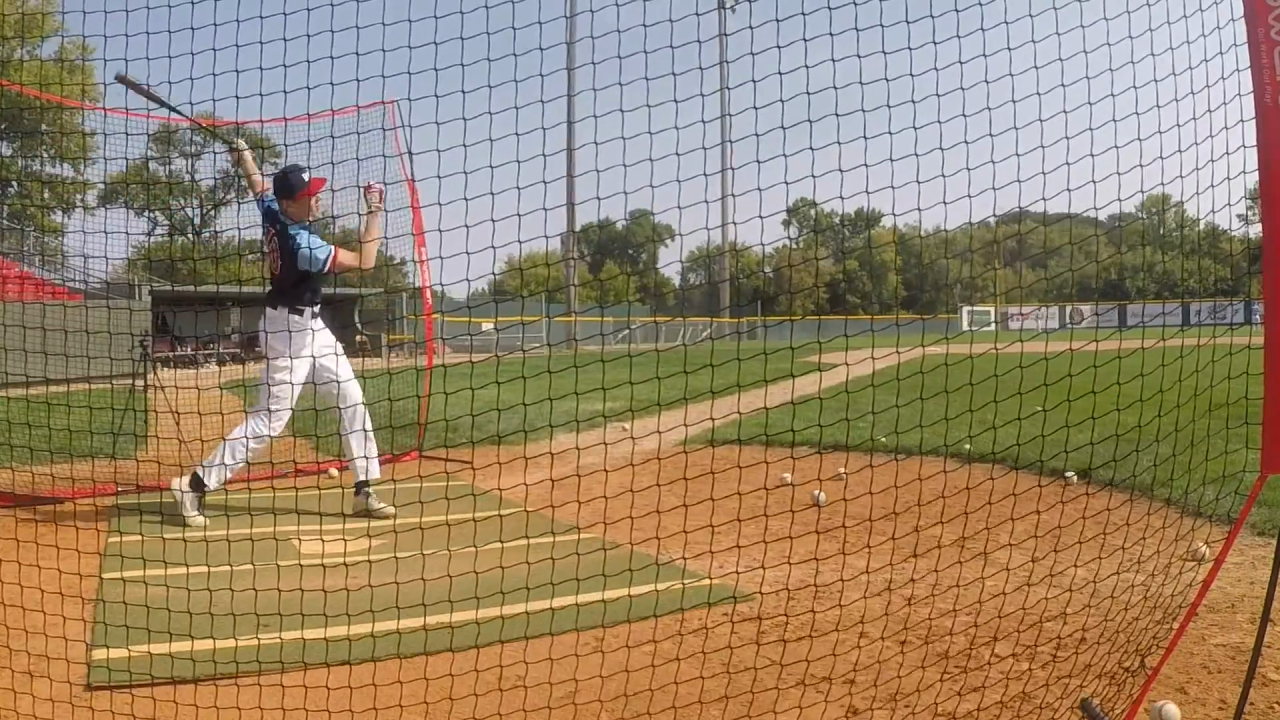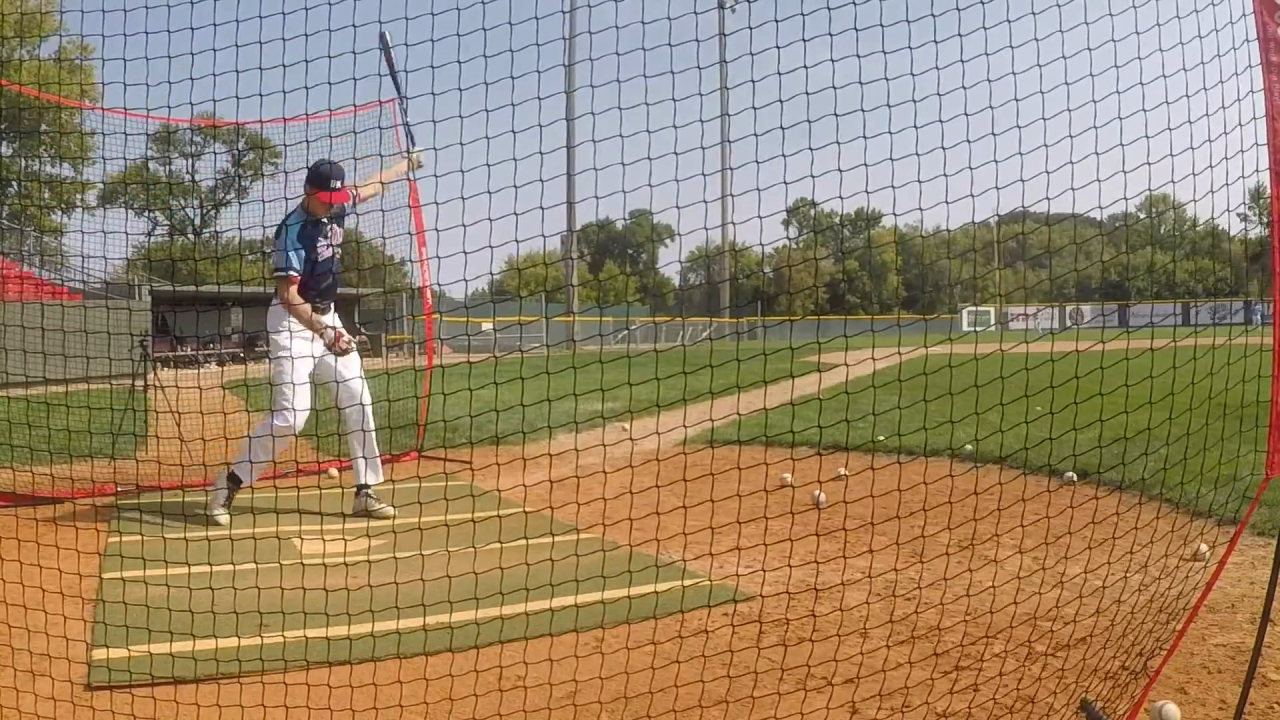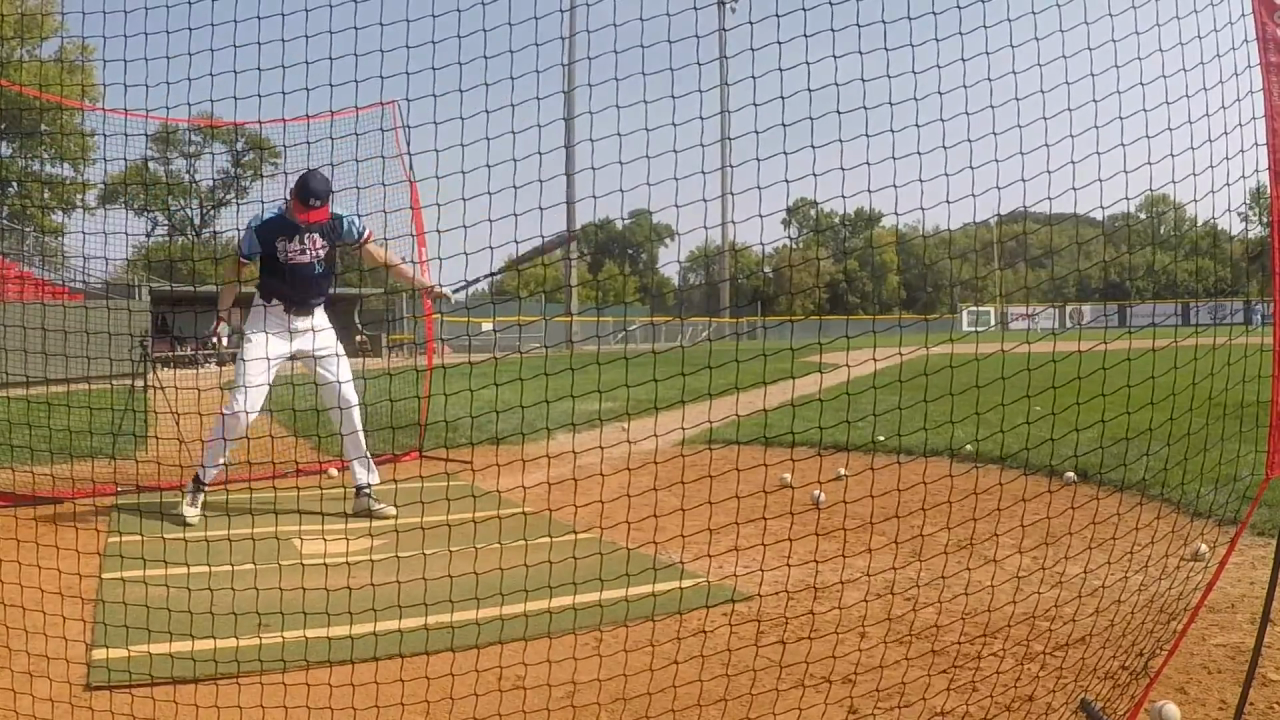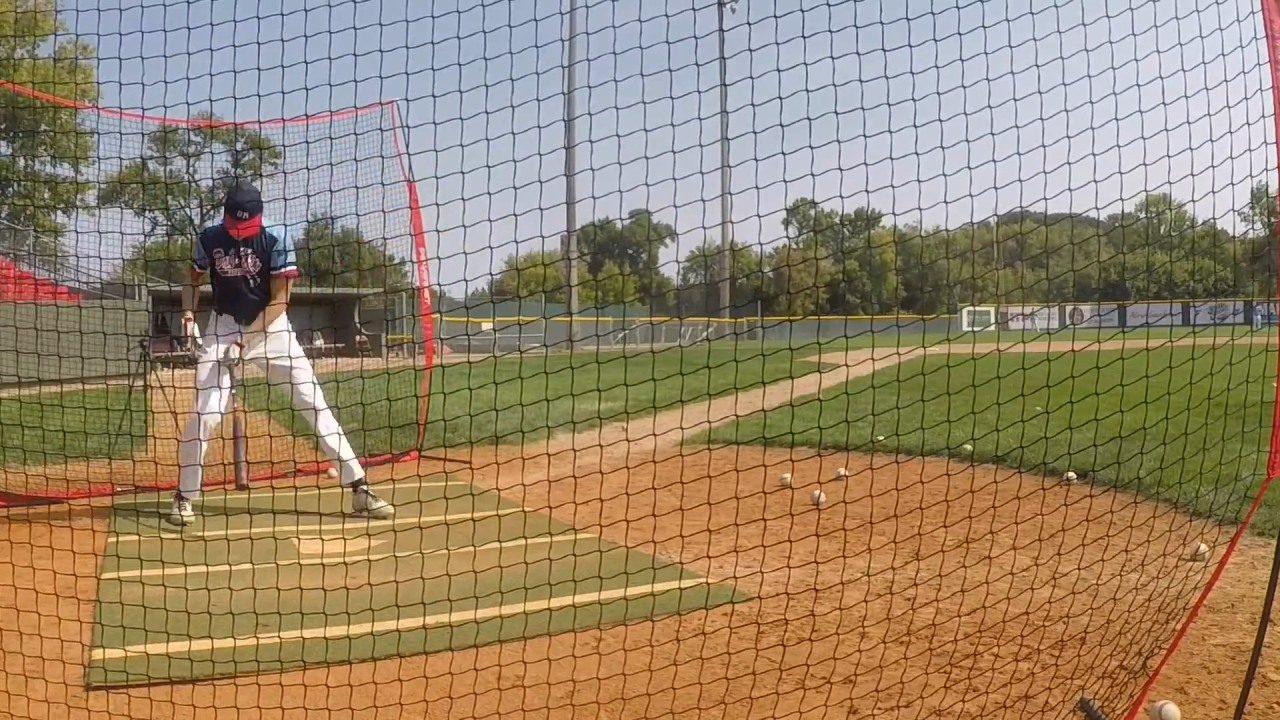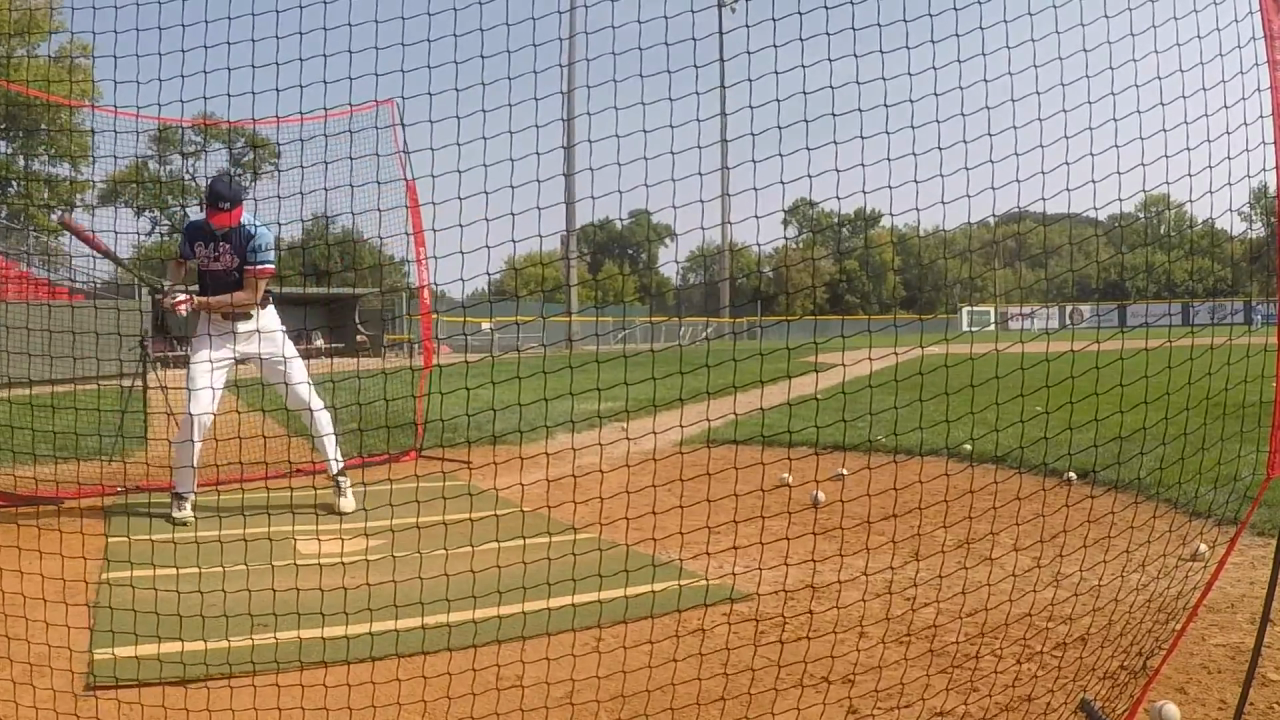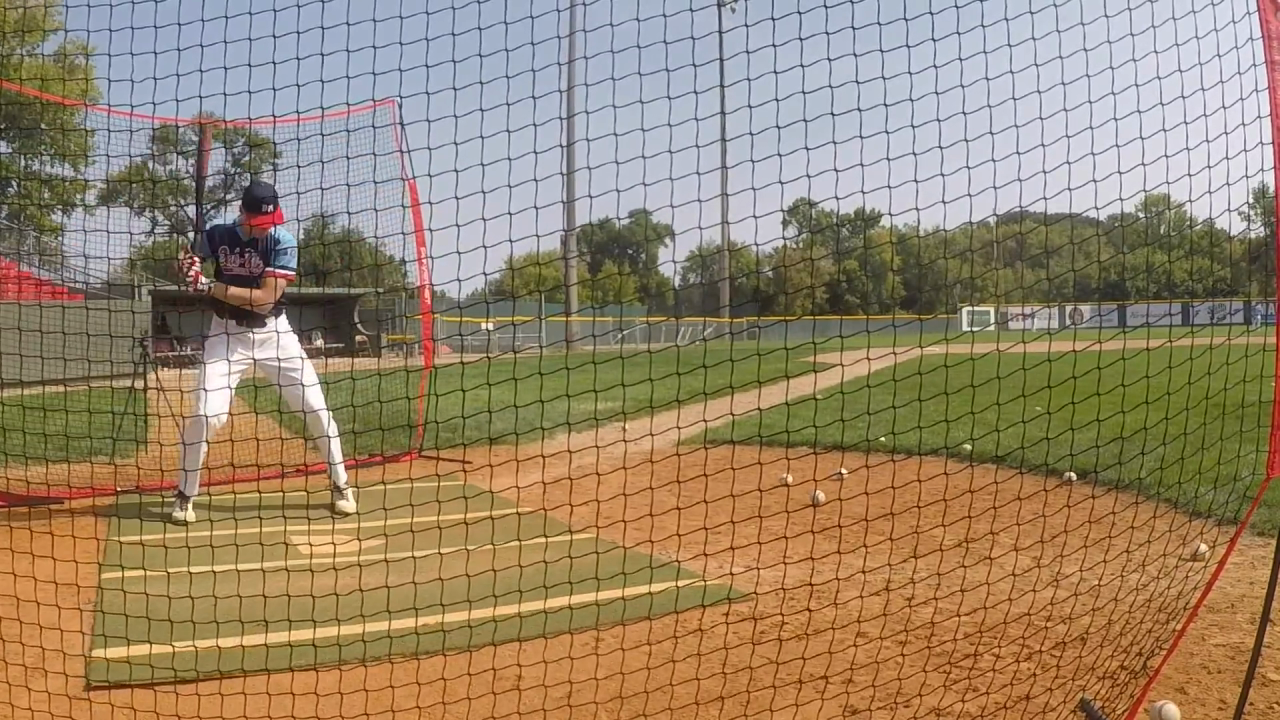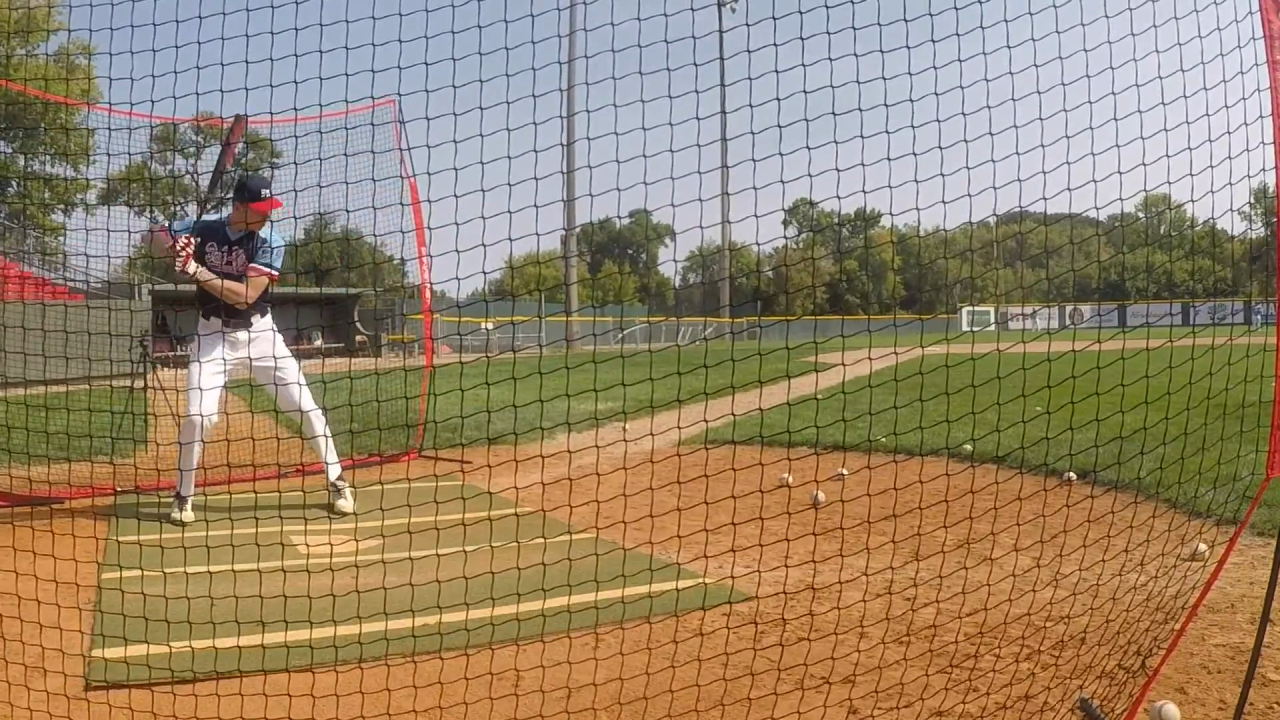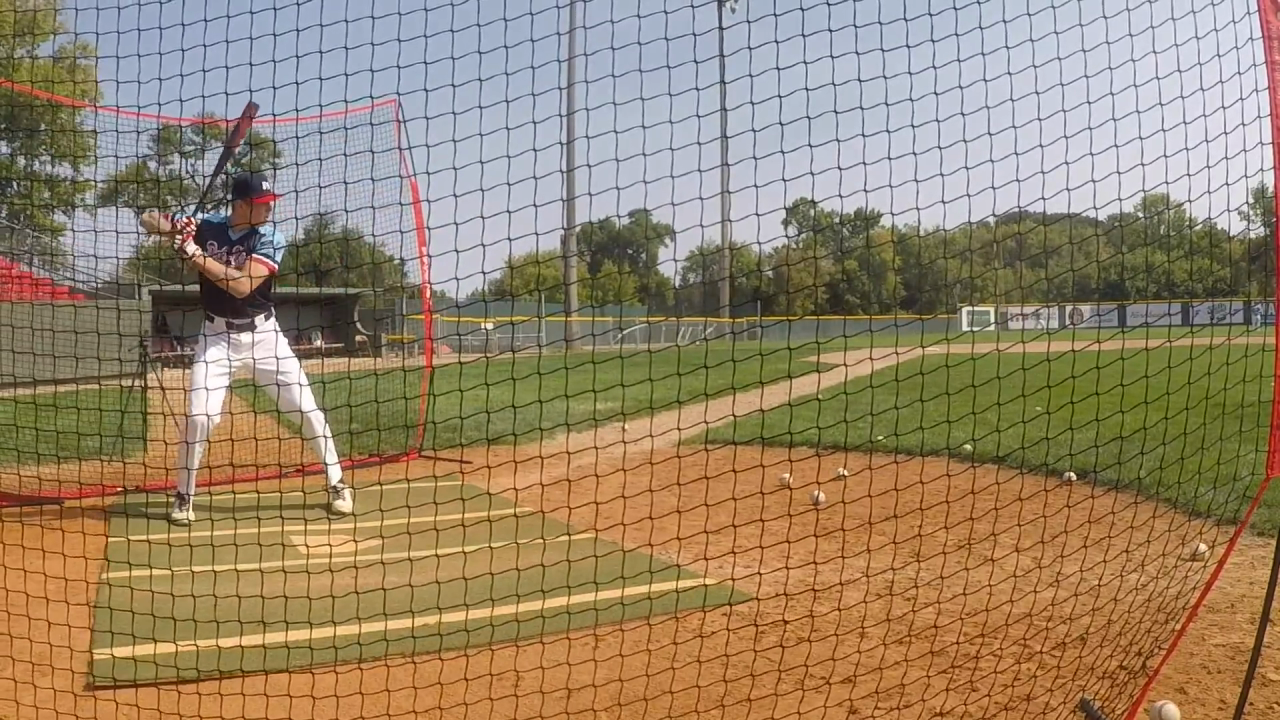
dt=0.3s
person 1, frame 1
left shoulder: (272, 210)
right shoulder: (301, 243)
left elbow: (258, 183)
right elbow: (364, 261)
left wrist: (244, 155)
right wrist: (375, 211)
left hip: (309, 325)
right hip: (290, 329)
left knee: (353, 401)
right knee: (267, 422)
left ankle: (363, 491)
right ankle: (194, 484)
person 1, frame 2
left shoulder: (334, 207)
right shoulder: (292, 231)
left elbow: (369, 187)
right elbow: (288, 296)
left wrist: (407, 165)
right wrist: (328, 333)
left hip: (326, 316)
right hip: (291, 323)
left knee: (357, 402)
right knee: (291, 416)
left ankle: (364, 491)
right ankle: (229, 482)
person 1, frame 3
left shoulder: (337, 222)
right shoulder: (263, 226)
left elbow: (377, 253)
right elbow: (237, 273)
left wrist: (420, 282)
right wrist: (222, 316)
left hip: (314, 320)
right hip: (269, 320)
left knee: (346, 402)
right knee: (241, 408)
left ankle: (364, 492)
right ankle: (198, 485)
person 1, frame 4
left shoulder: (277, 239)
right shoulder: (209, 237)
left elbow: (279, 300)
right elbow: (194, 277)
left wrist: (244, 341)
right wrist: (188, 313)
left hip: (270, 328)
right hip: (223, 329)
left knee: (314, 404)
right knee: (204, 415)
left ankle: (358, 488)
right ankle: (185, 496)
person 1, frame 5
left shoulder: (258, 235)
right shoulder: (194, 230)
left elbow: (251, 296)
right elbow: (179, 263)
left wrist: (195, 301)
right wrist: (172, 288)
left hip: (260, 323)
right hip: (213, 328)
left knee: (307, 399)
right knee: (196, 414)
left ankle: (339, 476)
right ankle: (182, 494)
person 1, frame 6
left shoulder: (283, 243)
right shoulder: (217, 235)
left elbow: (265, 299)
right elbow: (183, 258)
left wrist: (208, 285)
right wrist: (187, 265)
left hip: (273, 332)
right hip: (227, 333)
left knee: (316, 408)
right knee: (207, 415)
left ankle: (340, 484)
right ankle: (185, 495)
person 1, frame 7
left shoulder: (270, 243)
right shoulder: (204, 227)
left elbow: (246, 295)
left wrist: (197, 271)
right wrist: (175, 247)
left hip: (259, 331)
right hip: (214, 334)
left knee: (305, 407)
right knee: (199, 415)
left ankle: (337, 482)
right ankle: (183, 495)
person 1, frame 8
left shoulder: (271, 238)
right shoulder: (205, 225)
left elbow: (242, 286)
right elbow: (146, 220)
left wrist: (193, 252)
right wrist: (176, 227)
left hip: (263, 333)
right hip: (218, 335)
left knee: (307, 410)
right knee: (201, 416)
left ankle: (337, 484)
right ankle: (183, 496)
